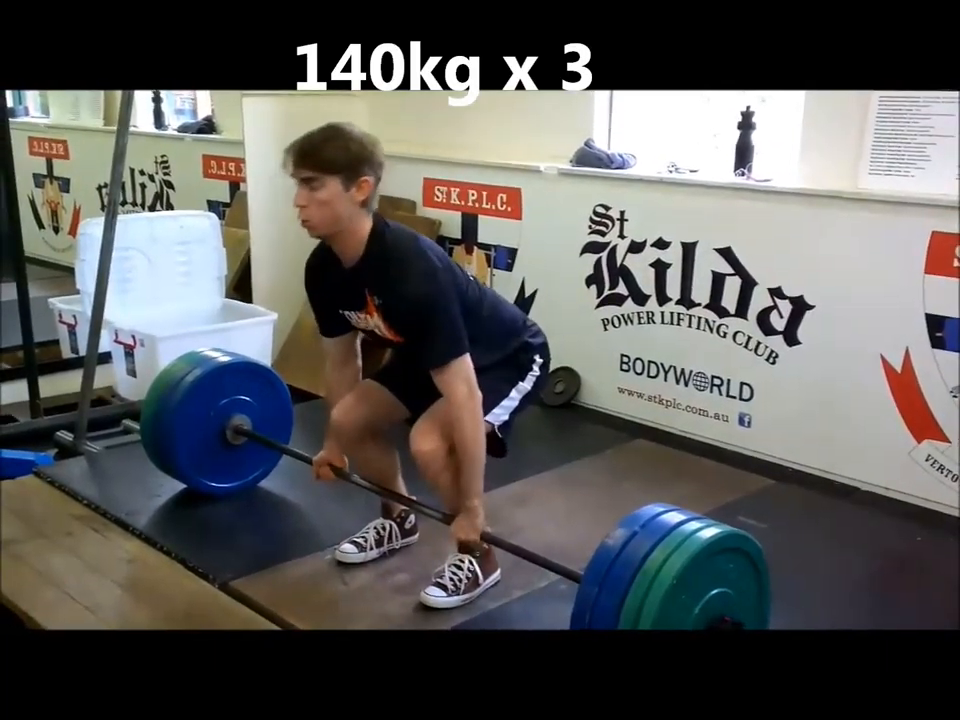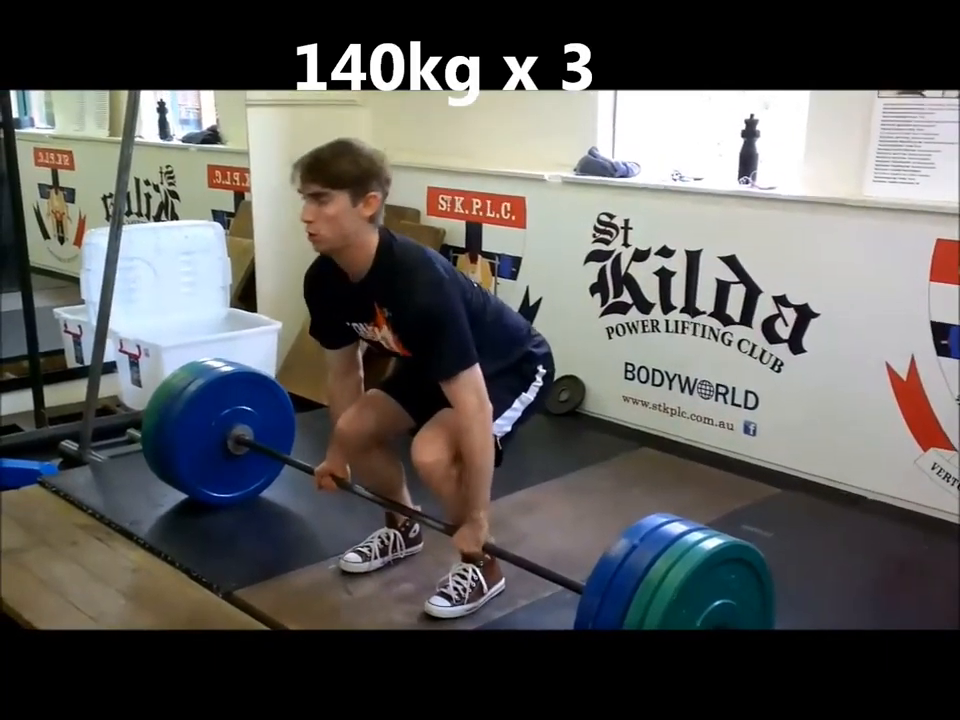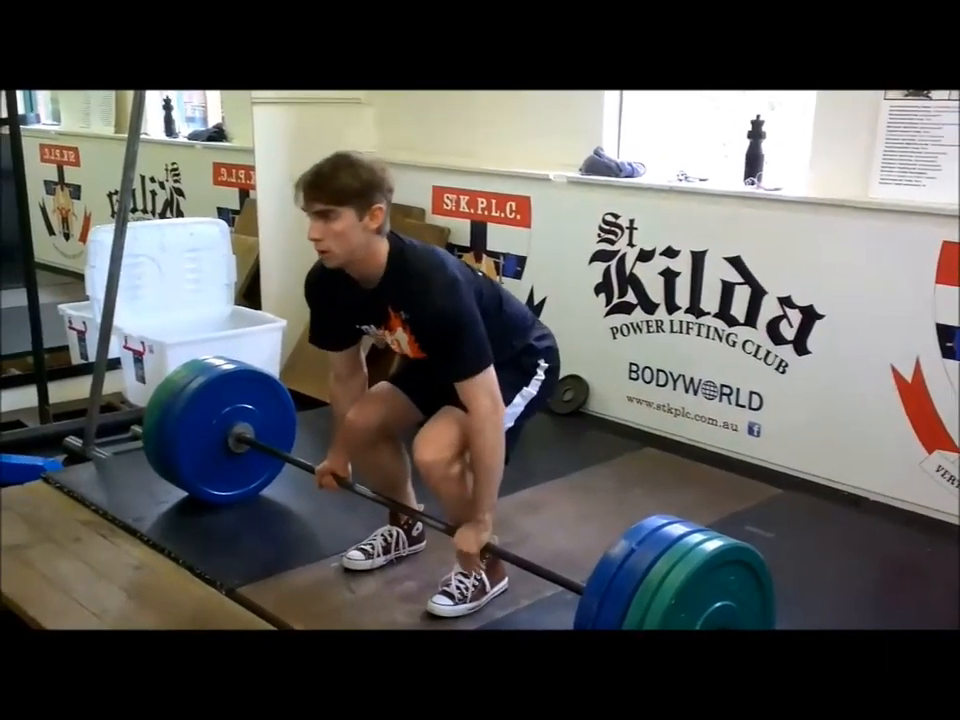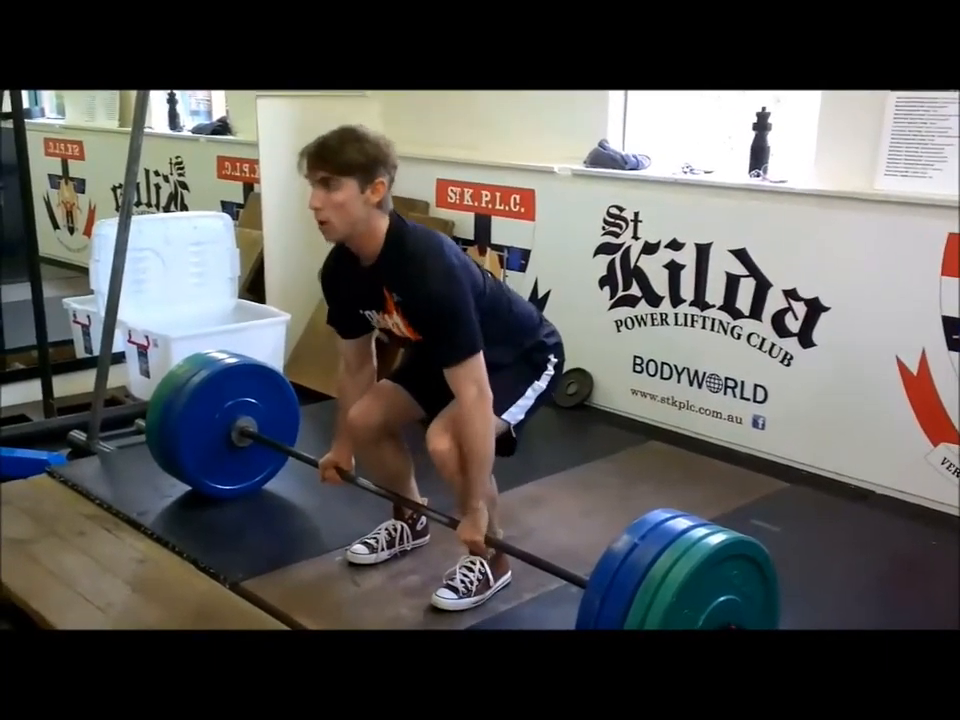
dt=0.2s
person 1, frame 1
left shoulder: (414, 273)
right shoulder: (323, 269)
left elbow: (464, 396)
right elbow: (342, 359)
left wrist: (472, 508)
right wrist: (333, 443)
left hip: (510, 355)
right hip: (425, 352)
left knee: (430, 442)
right knee: (350, 420)
left ankle: (478, 556)
right ankle: (398, 519)
person 1, frame 2
left shoulder: (422, 285)
right shoulder: (324, 280)
left elbow: (475, 407)
right elbow: (344, 370)
left wrist: (475, 520)
right wrist: (335, 454)
left hip: (513, 365)
right hip: (431, 363)
left knee: (432, 454)
right knee: (355, 430)
left ankle: (482, 565)
right ankle: (402, 528)
person 1, frame 3
left shoulder: (435, 287)
right shoulder: (326, 284)
left elbow: (486, 409)
right elbow: (346, 372)
left wrist: (480, 521)
right wrist: (338, 452)
left hip: (519, 359)
right hip: (439, 359)
left knee: (435, 451)
right knee: (361, 424)
left ankle: (485, 566)
right ankle: (405, 527)
person 1, frame 4
left shoulder: (432, 270)
right shoulder: (341, 269)
left elbow: (475, 395)
right elbow: (355, 363)
left wrist: (476, 509)
right wrist: (341, 445)
left hip: (524, 355)
left knee: (445, 443)
right knee: (365, 421)
left ankle: (490, 559)
right ankle: (410, 520)
